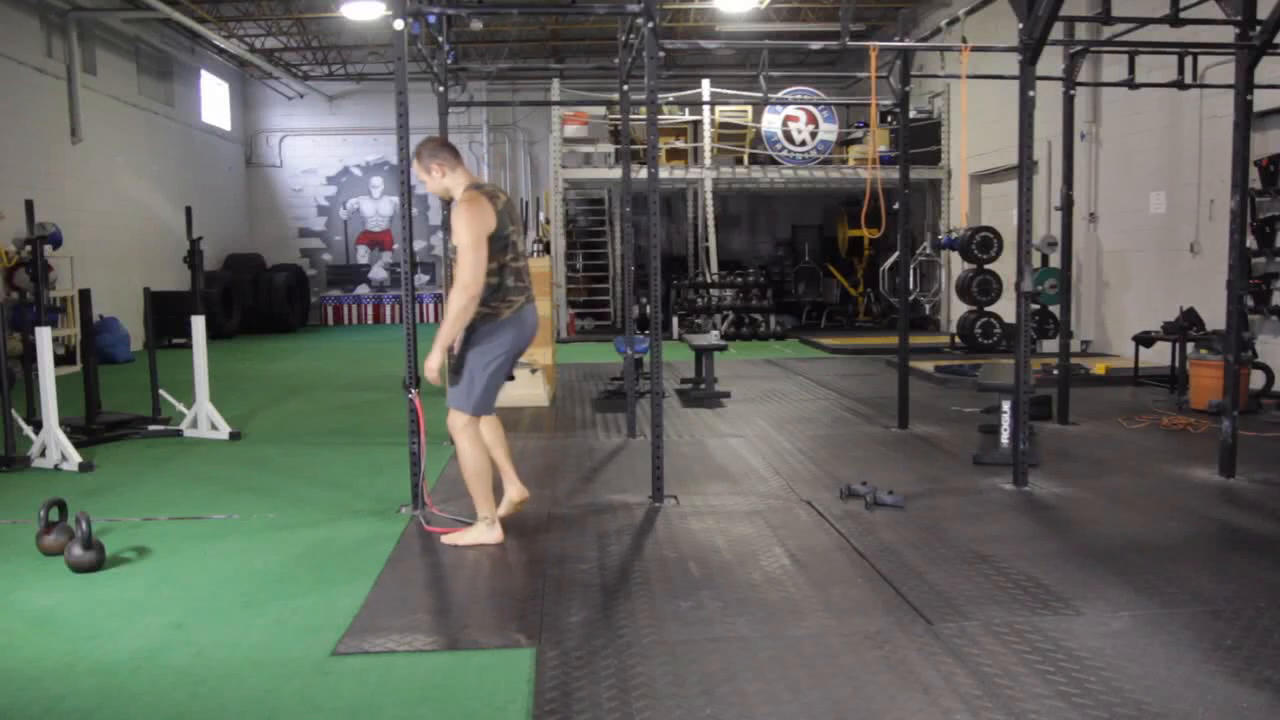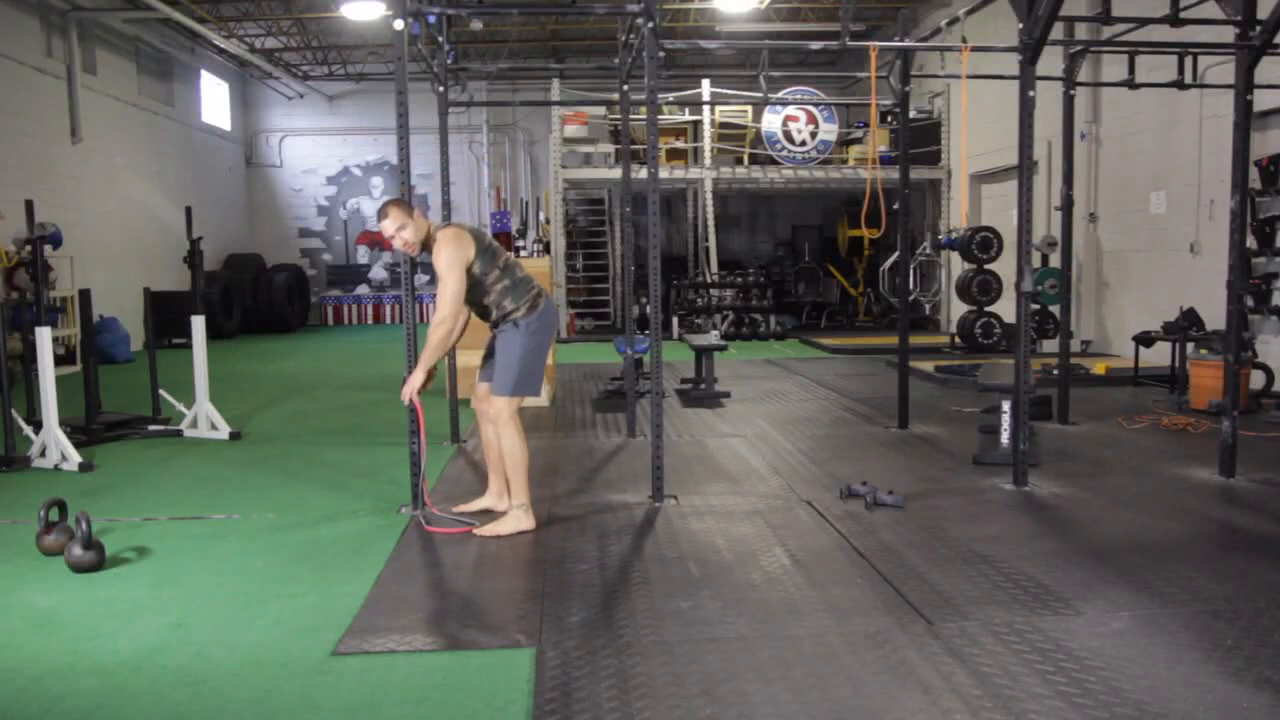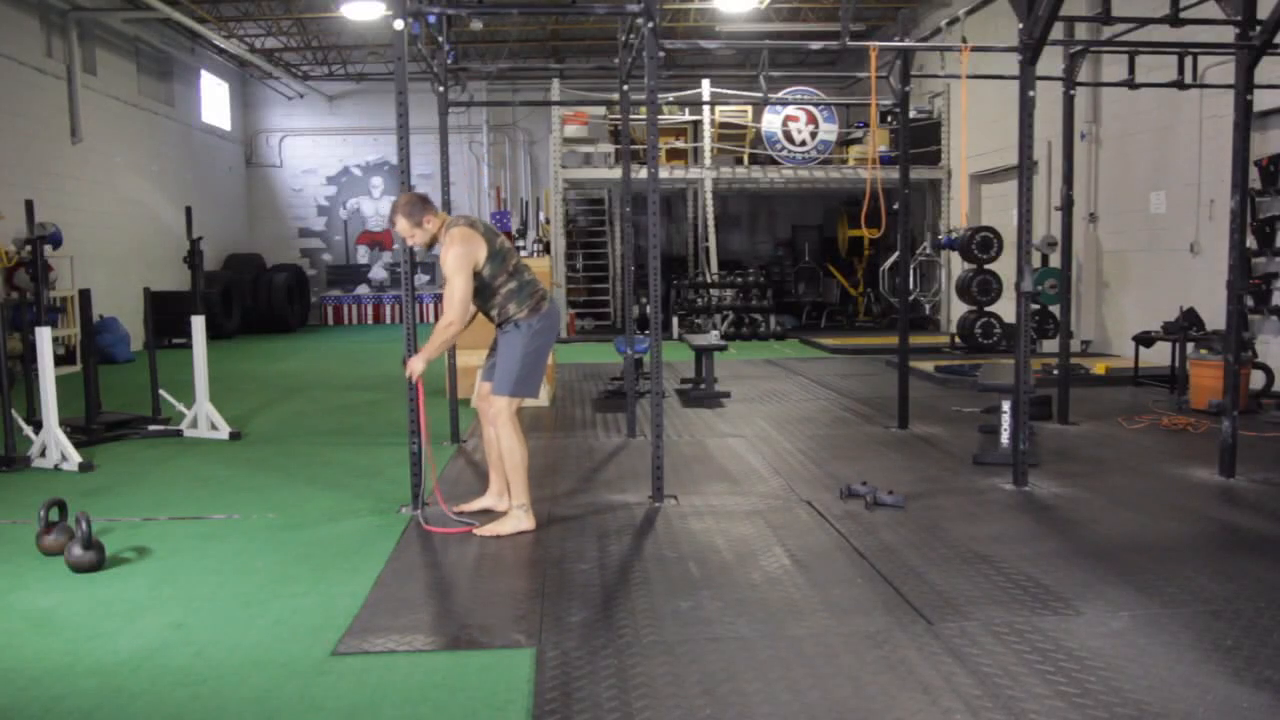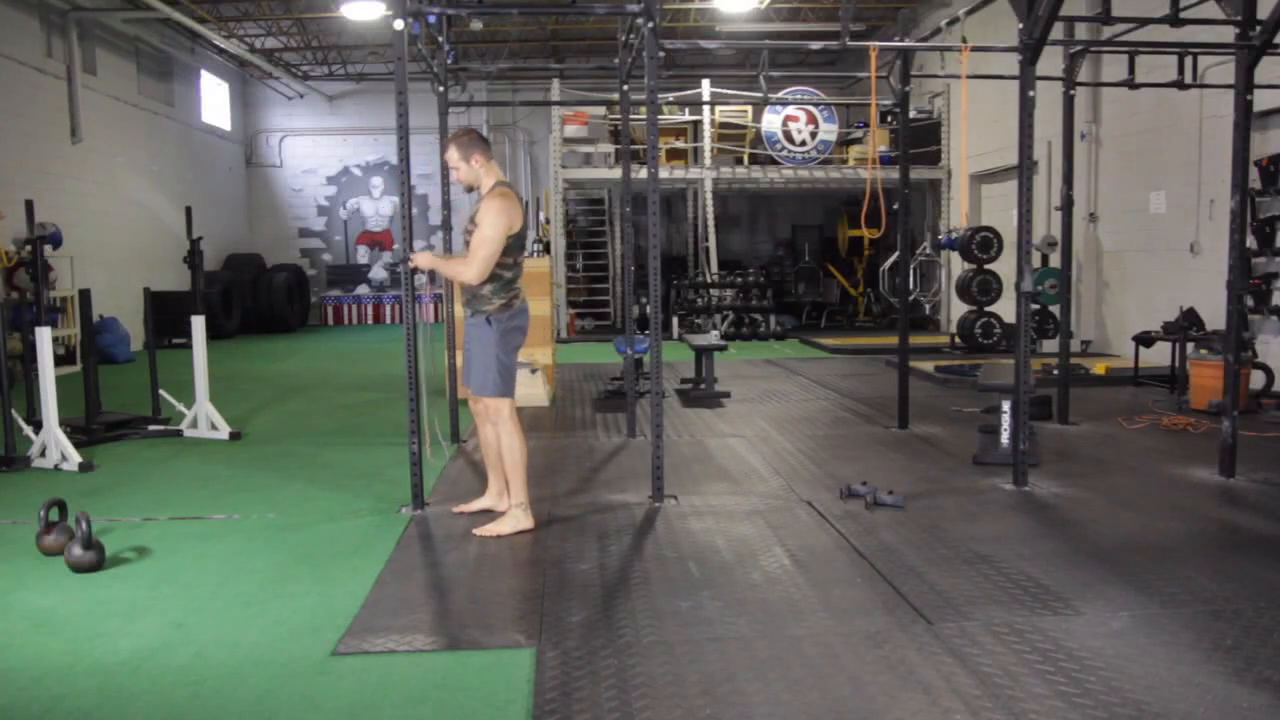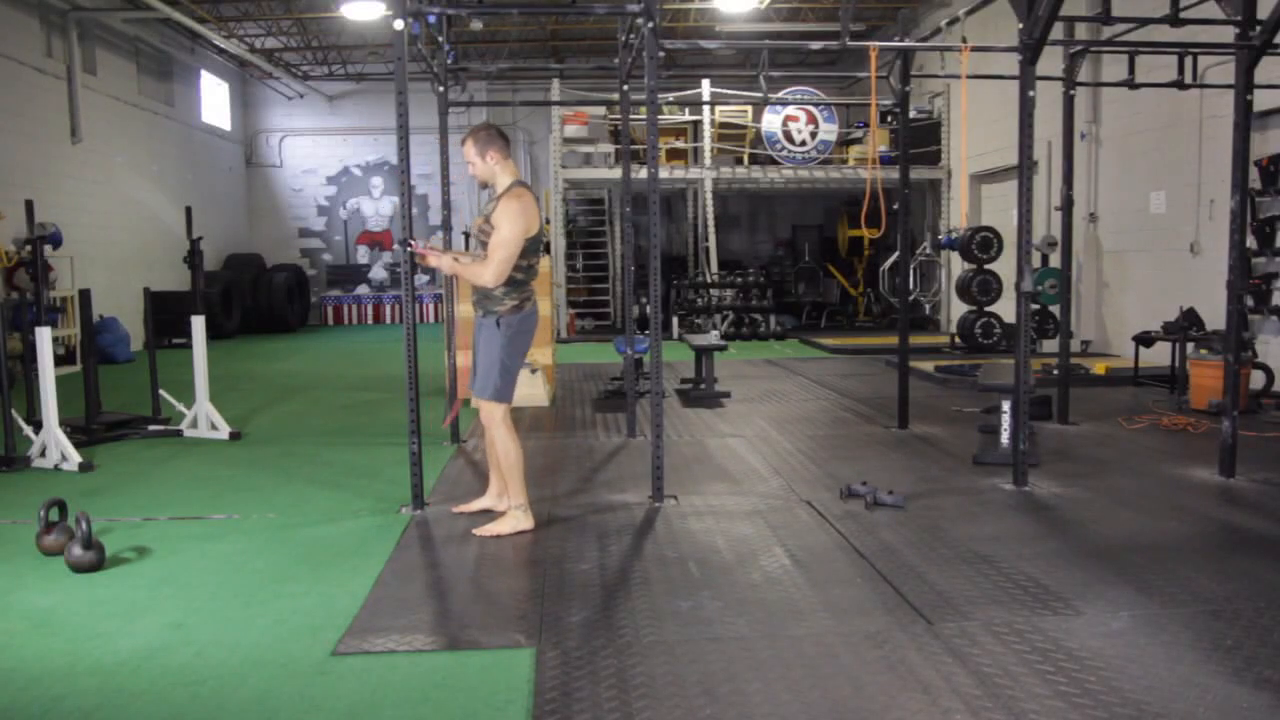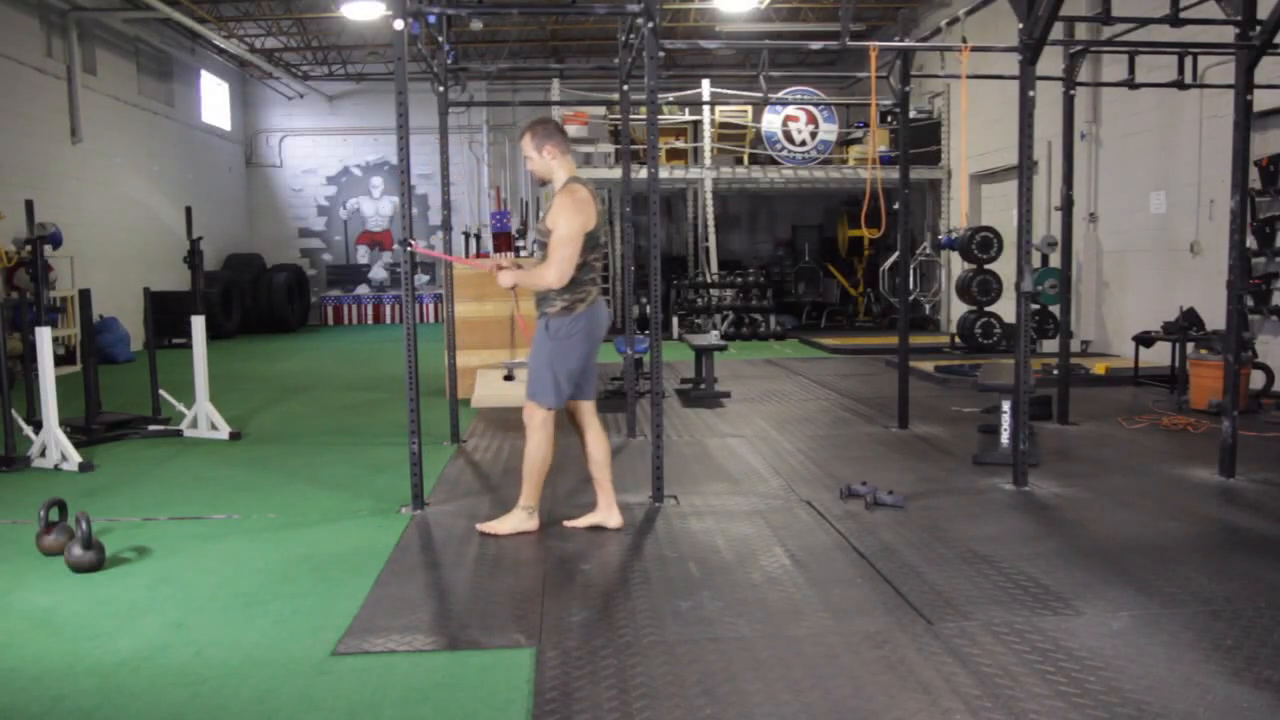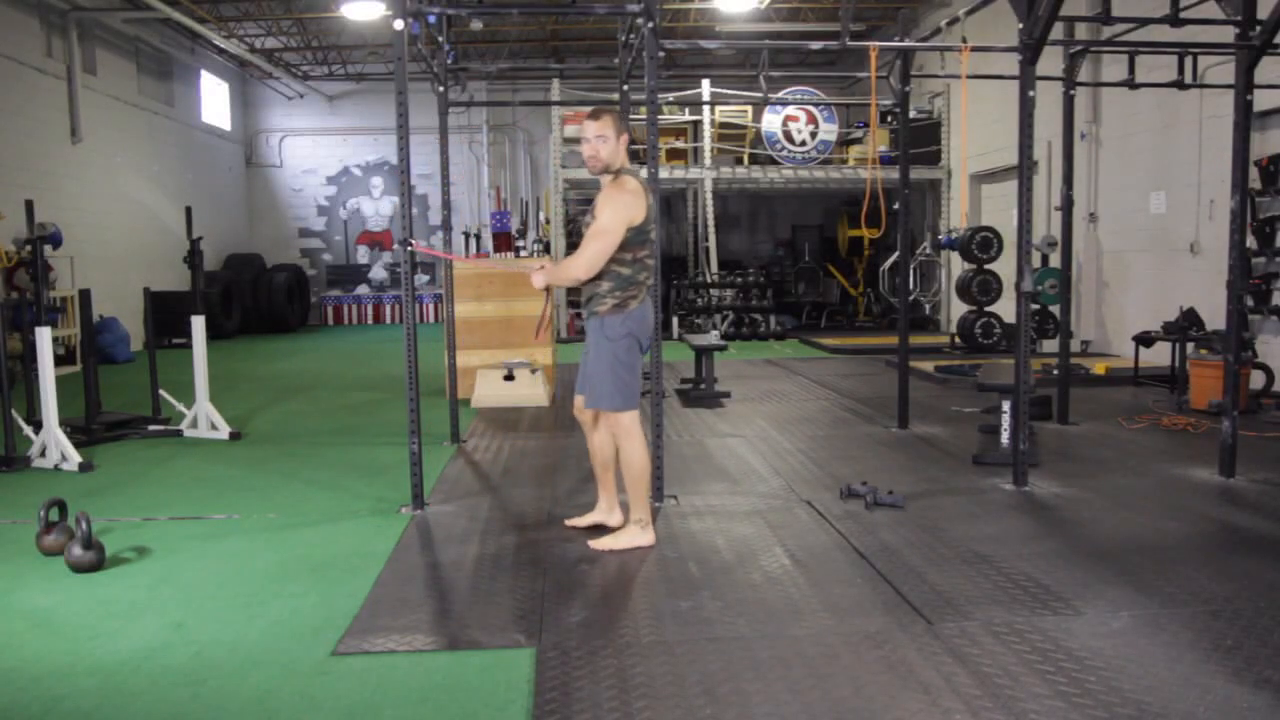
dt=0.7s
person 1, frame 1
left shoulder: (468, 208)
right shoulder: (493, 196)
left elbow: (468, 289)
left wrist: (438, 348)
right wrist: (463, 328)
left hip: (497, 325)
right hip: (518, 316)
left knee: (461, 421)
right knee: (478, 408)
left ankle: (488, 525)
right ankle: (512, 486)
person 1, frame 2
left shoulder: (447, 243)
right shoulder: (445, 246)
left elbow: (445, 320)
right elbow: (456, 317)
left wrist: (420, 370)
right wrist: (433, 365)
left hip: (528, 319)
right hip: (512, 321)
left knee: (501, 411)
right knee: (483, 404)
left ankle: (521, 511)
right ankle: (497, 494)
person 1, frame 3
left shoulder: (455, 246)
right shoulder: (462, 230)
left elbow: (454, 321)
right elbow: (467, 302)
left wrist: (423, 357)
right wrist: (433, 347)
left hip: (530, 322)
right hip: (517, 321)
left knee: (501, 411)
right knee: (485, 402)
left ankle: (521, 512)
right ankle: (497, 494)
person 1, frame 4
left shoulder: (497, 202)
right shoulder: (494, 198)
left elbow: (475, 271)
left wrist: (432, 261)
right wrist: (439, 260)
left hip: (496, 318)
right hip: (485, 316)
left knee: (500, 411)
right knee: (481, 406)
left ankle: (520, 511)
right ankle: (497, 493)
person 1, frame 5
left shoulder: (516, 203)
right shoulder: (502, 198)
left elbow: (492, 274)
left wrist: (452, 267)
right wrist: (448, 256)
left hip: (507, 319)
right hip: (494, 316)
left knee: (495, 412)
right knee: (489, 409)
left ankle: (520, 511)
right ankle: (497, 493)
person 1, frame 6
left shoulder: (570, 199)
right shoulder: (579, 192)
left elbow: (556, 276)
left wrist: (515, 278)
right wrist: (521, 268)
left hip: (568, 319)
right hip: (580, 314)
left knee: (537, 416)
right knee: (584, 413)
left ankle: (526, 512)
right ankle: (607, 508)
person 1, frame 7
left shoulder: (620, 191)
right shoulder: (620, 188)
left elbow: (585, 266)
left wrist: (547, 277)
right wrist: (558, 270)
left hip: (617, 318)
right hip: (610, 316)
left knee: (621, 420)
right knee: (586, 410)
left ankle: (639, 525)
right ankle: (607, 505)
